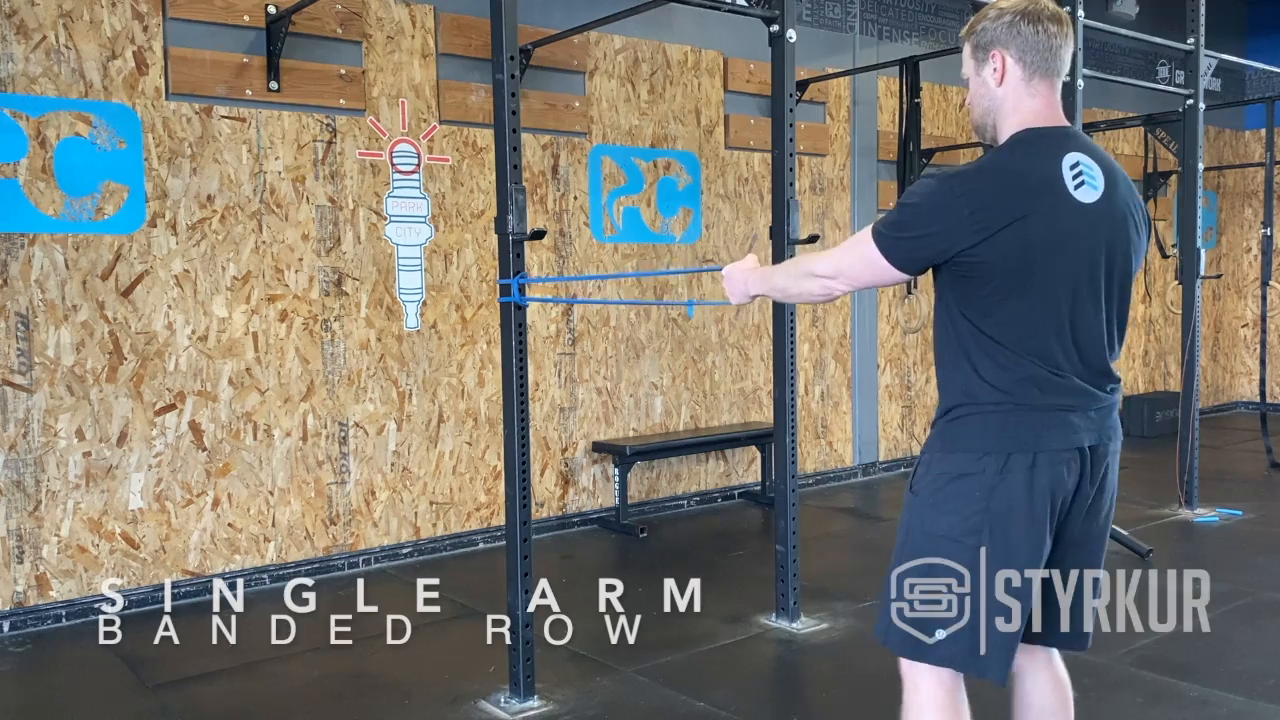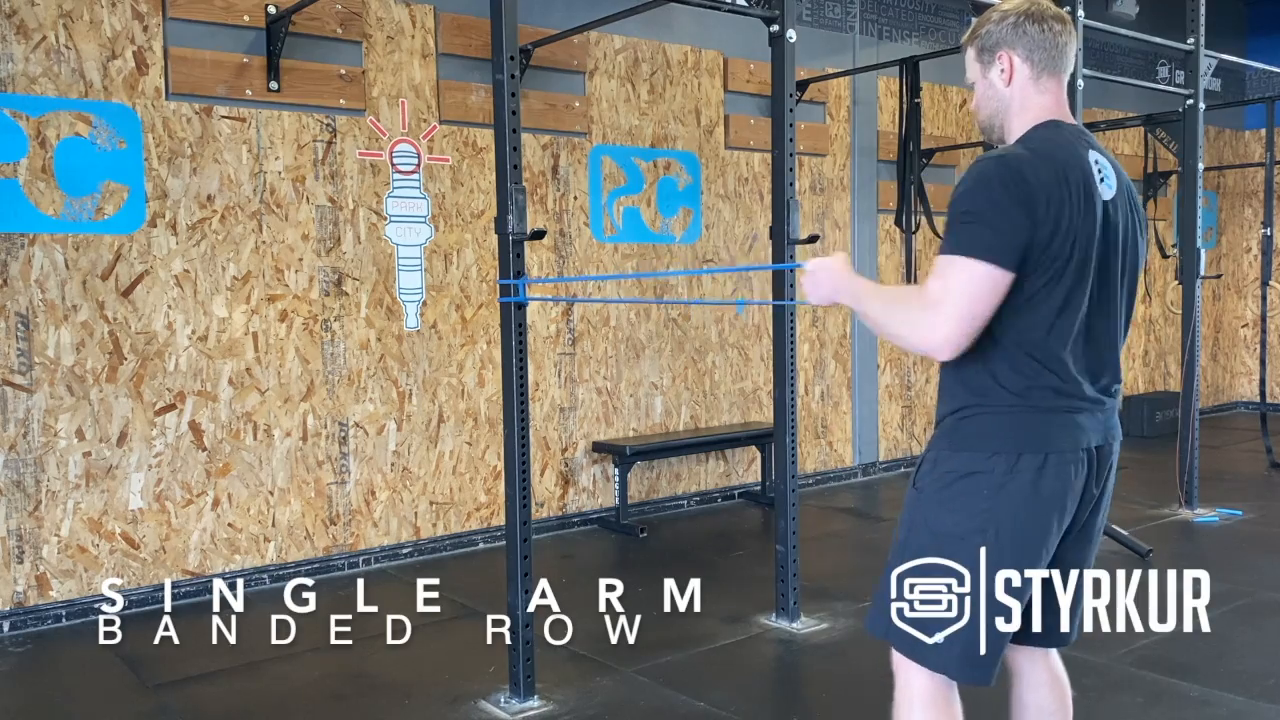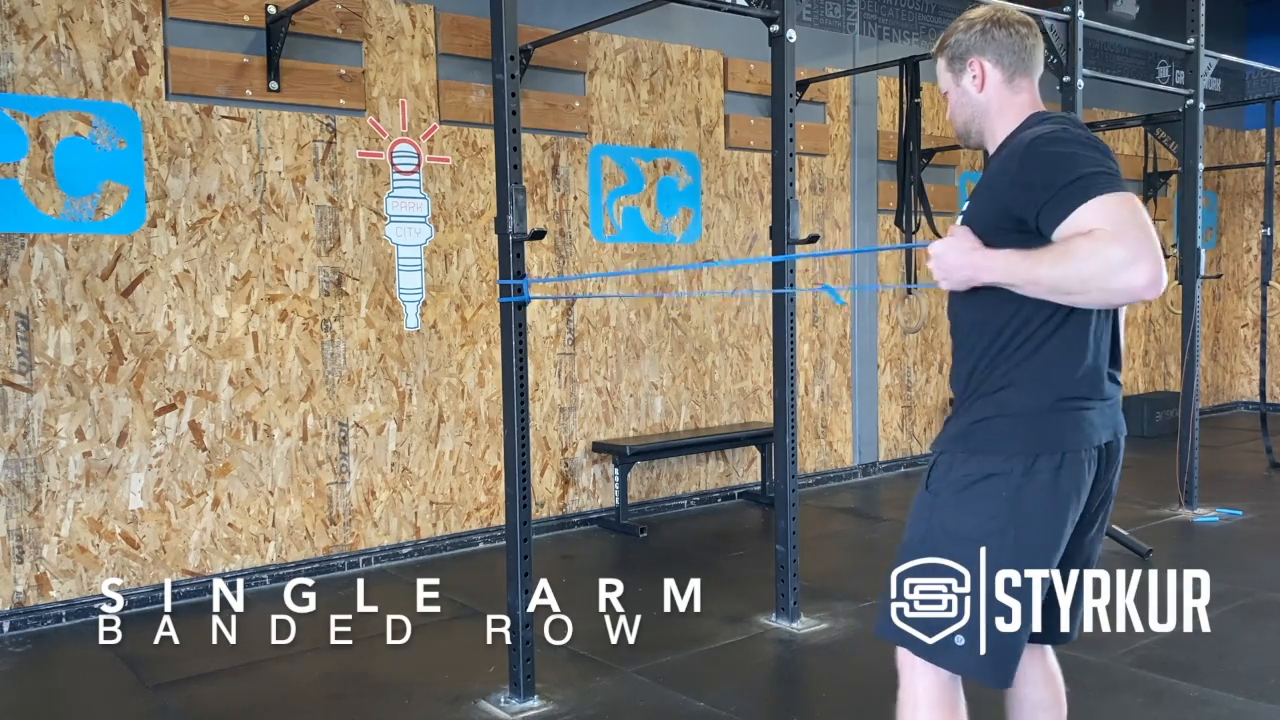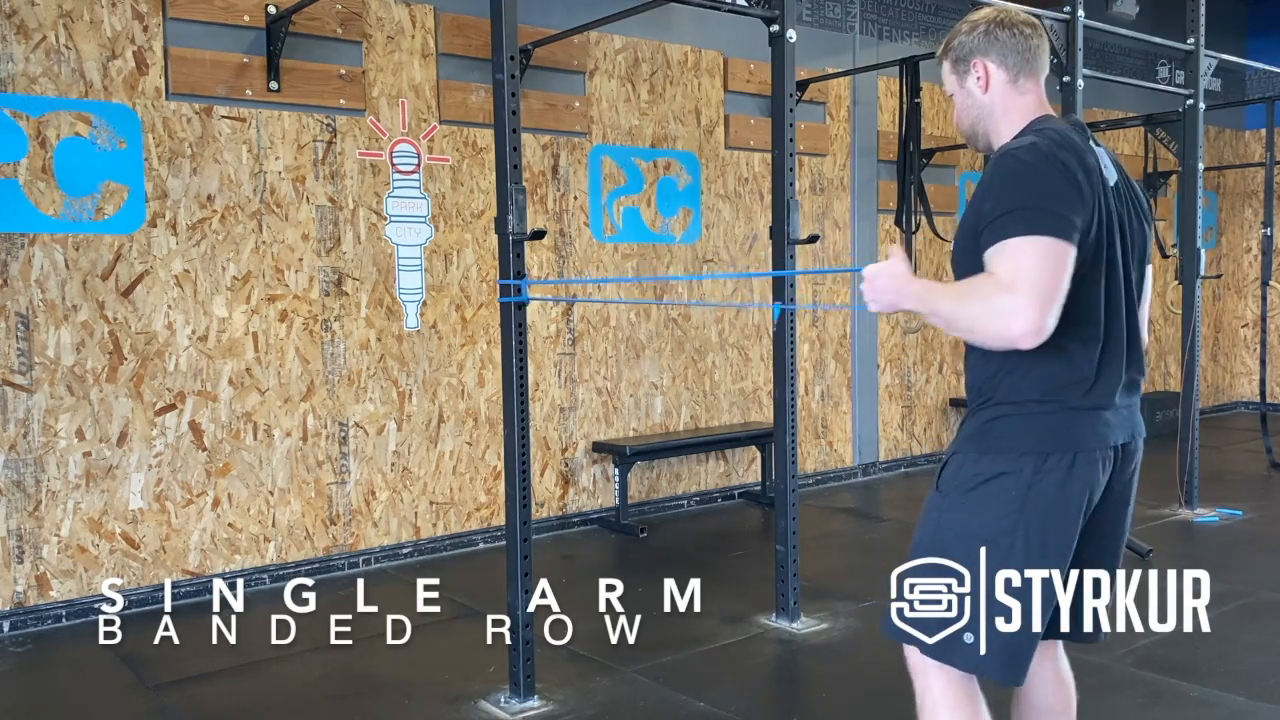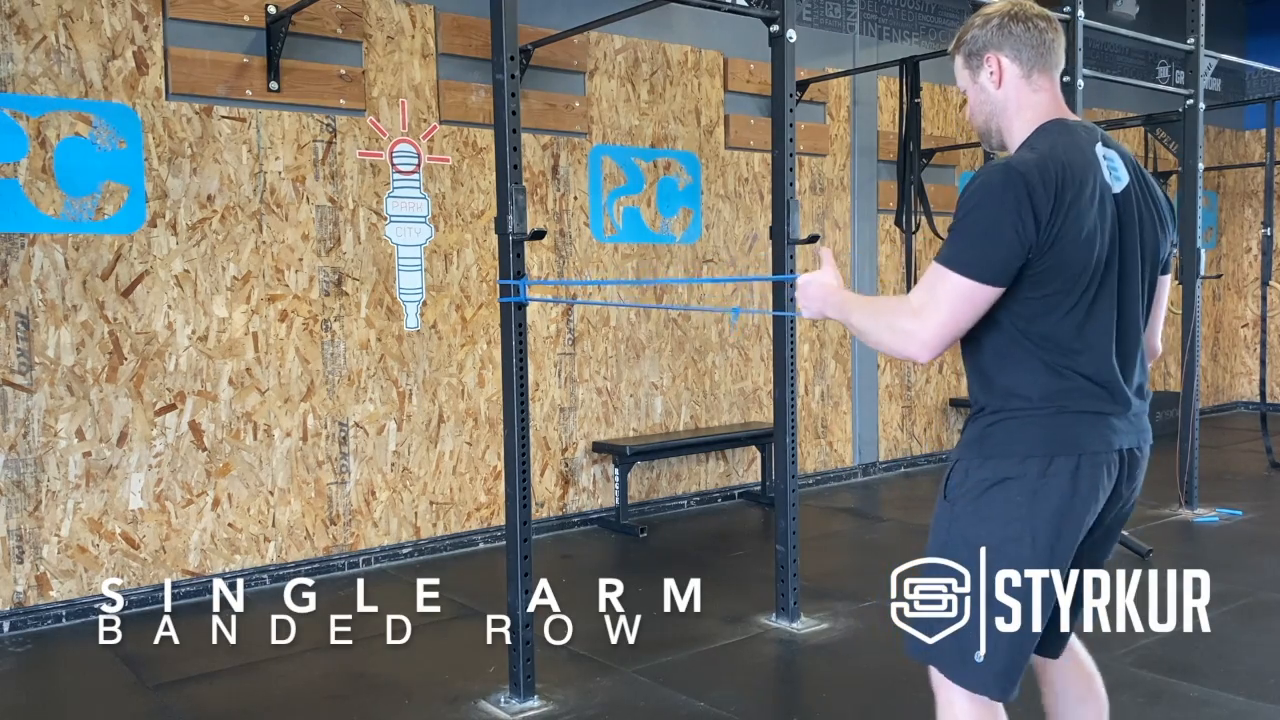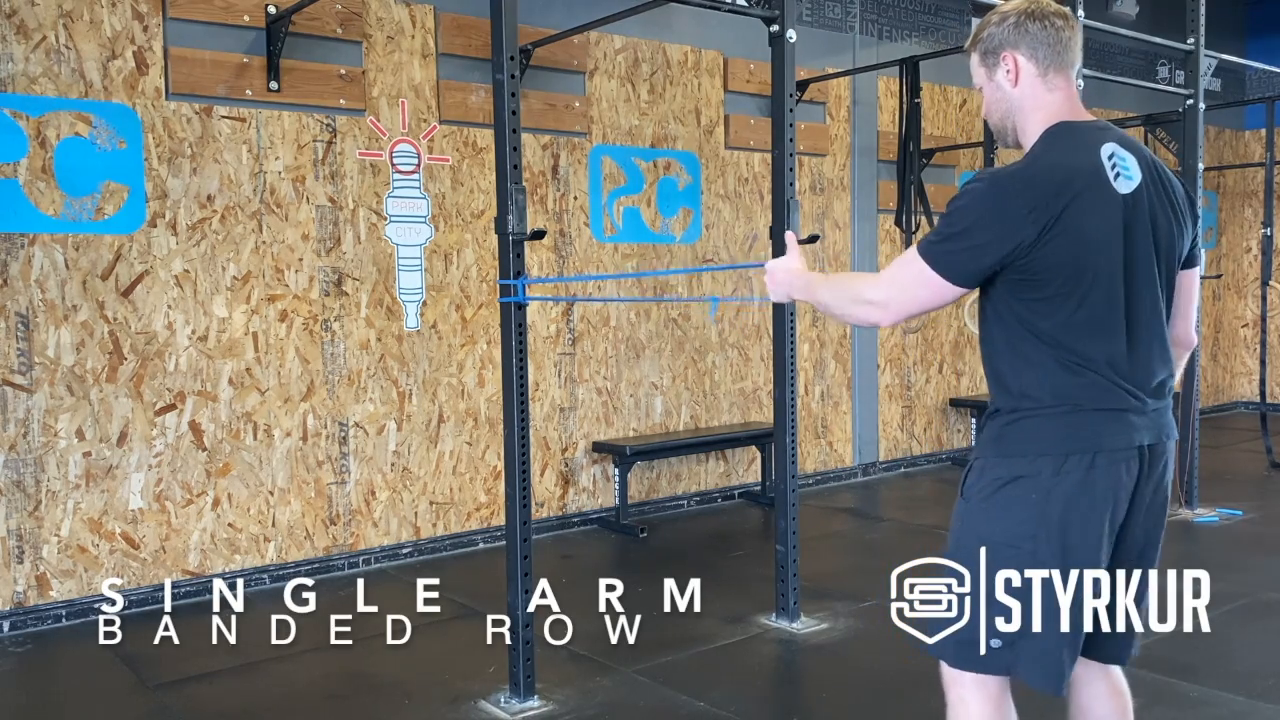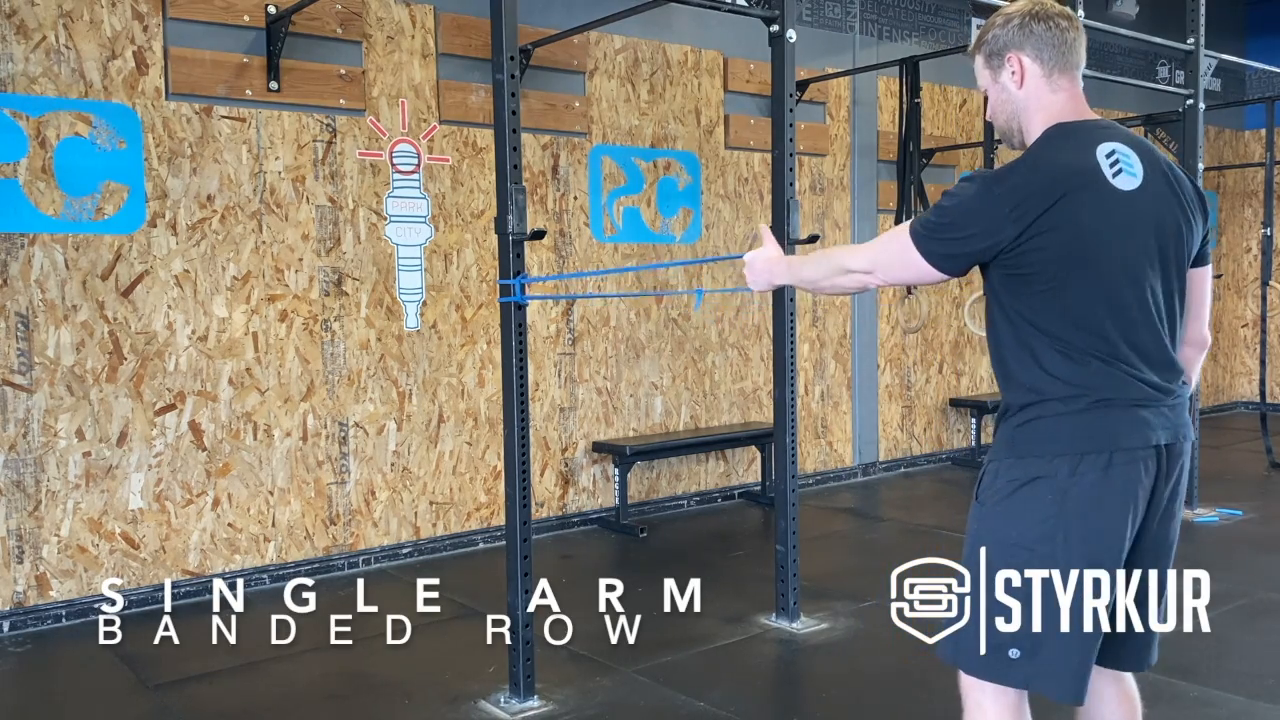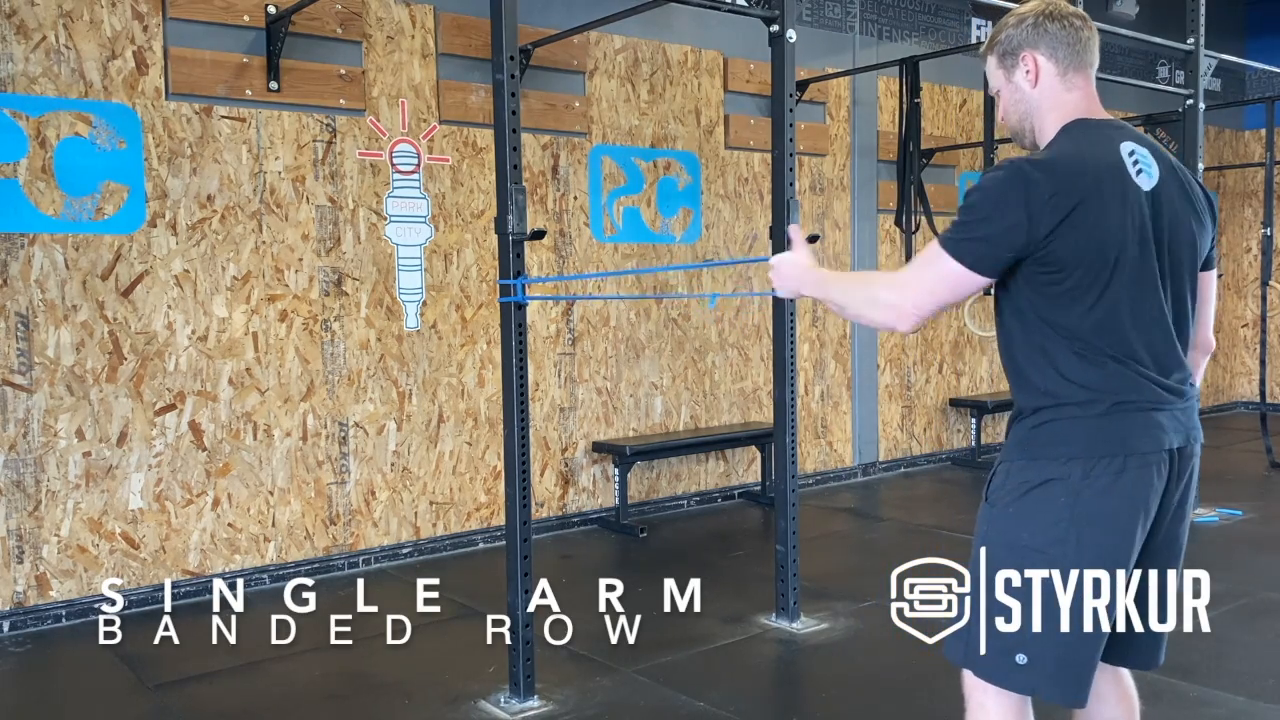
dt=0.3s
person 1, frame 1
left shoulder: (966, 193)
right shoulder: (1120, 189)
left elbow: (830, 274)
left wrist: (754, 279)
left hip: (993, 454)
right hip: (1089, 447)
left knee: (929, 659)
right knee: (1031, 642)
person 1, frame 2
left shoulder: (1007, 177)
right shoulder: (1114, 184)
left elbow: (938, 330)
left wrist: (841, 283)
left hip: (997, 453)
right hip: (1086, 446)
left knee: (922, 657)
right knee: (1028, 641)
person 1, frame 3
left shoulder: (1049, 151)
right shoulder: (1042, 159)
left elbow: (1134, 267)
left wrist: (984, 262)
left hip: (1008, 447)
right hip: (1077, 438)
left knee: (925, 654)
right knee: (1022, 641)
person 1, frame 4
left shoulder: (1029, 165)
right shoulder: (1104, 168)
left elbow: (1021, 317)
right elbow: (1132, 327)
left wrist: (906, 290)
left hip: (1022, 448)
right hip: (1104, 438)
left knee: (935, 654)
right knee: (1032, 639)
person 1, frame 5
left shoulder: (1016, 183)
right shoulder: (1137, 180)
left elbow: (917, 333)
right elbow: (1149, 339)
left wrist: (832, 299)
left hip: (1026, 457)
right hip: (1117, 449)
right knee: (1052, 638)
person 1, frame 6
left shoulder: (1014, 191)
right shoulder: (1161, 181)
left elbow: (885, 302)
right elbow: (1180, 337)
left wrist: (798, 282)
left hip: (1045, 459)
right hip: (1142, 450)
right knee: (1091, 653)
person 1, frame 7
left shoulder: (1012, 193)
right shoulder: (1172, 180)
left elbow: (865, 267)
right elbow: (1196, 337)
left wrist: (778, 268)
left hip: (1061, 460)
right hip: (1161, 449)
right knee: (1104, 659)
person 1, frame 8
left shoulder: (1031, 184)
right shoulder: (1180, 181)
left elbow: (902, 305)
right elbow: (1200, 342)
left wrist: (807, 276)
left hip: (1071, 462)
right hip: (1167, 450)
right knee: (1100, 659)
